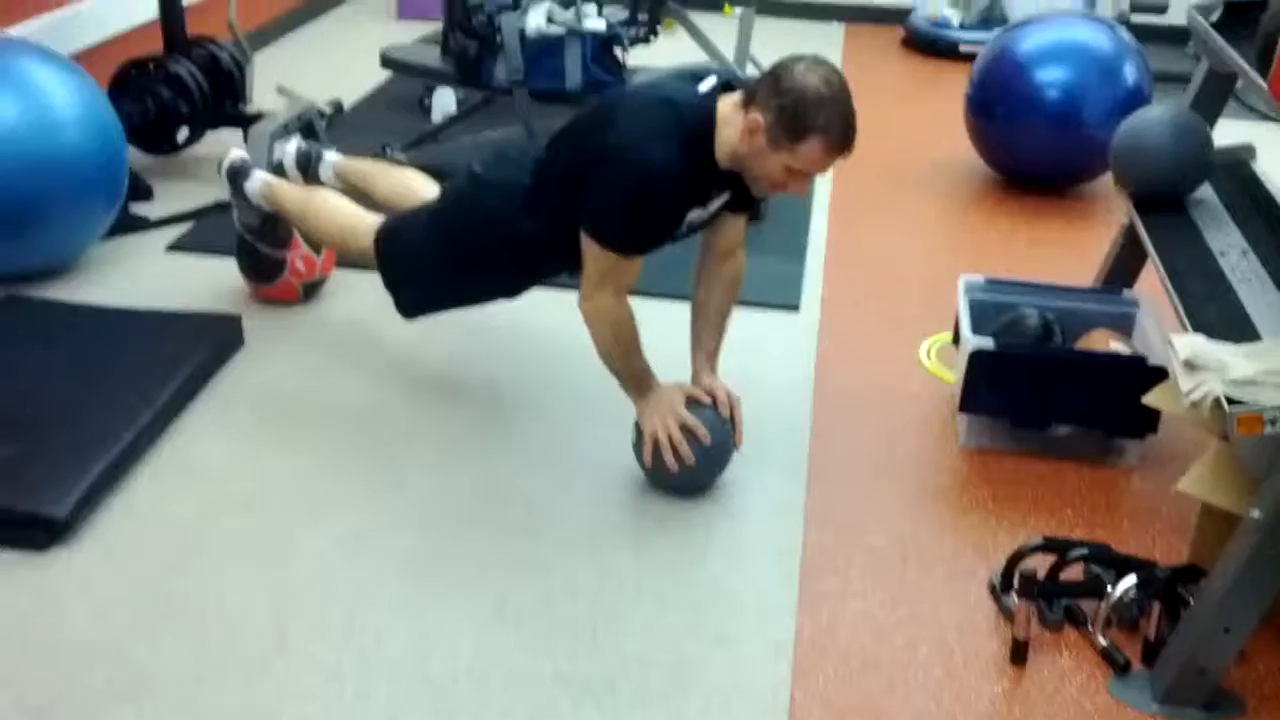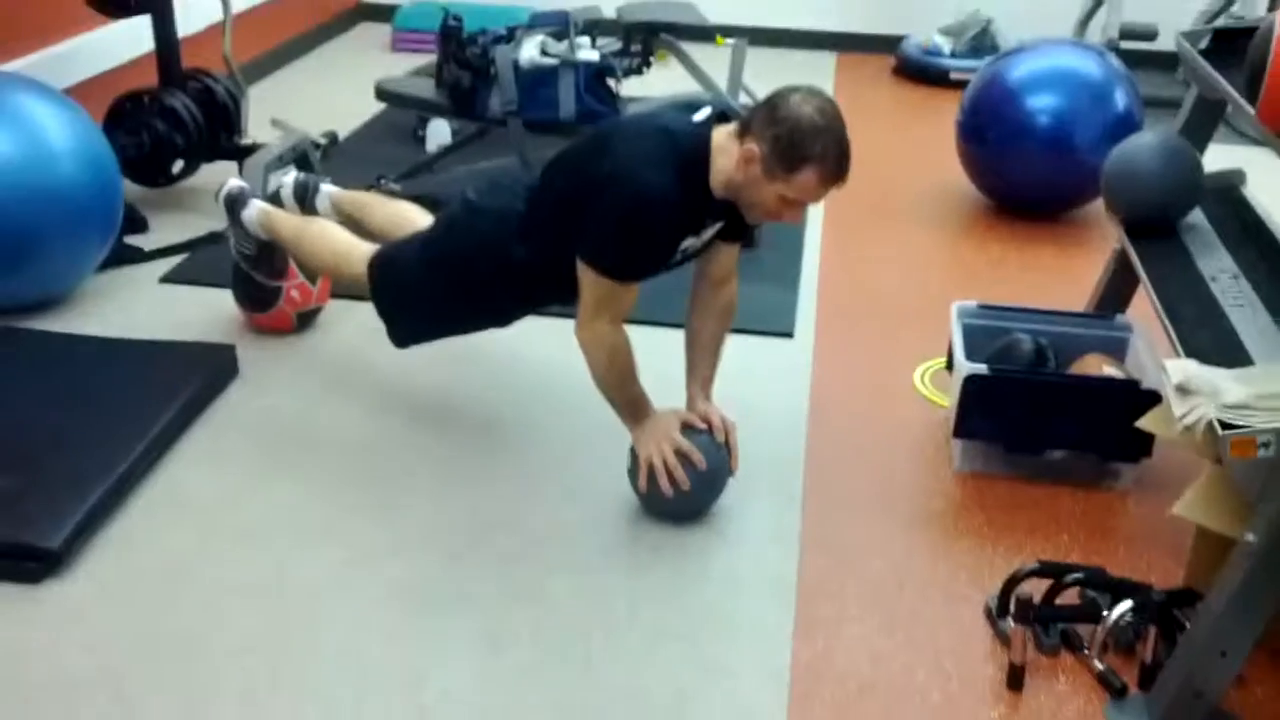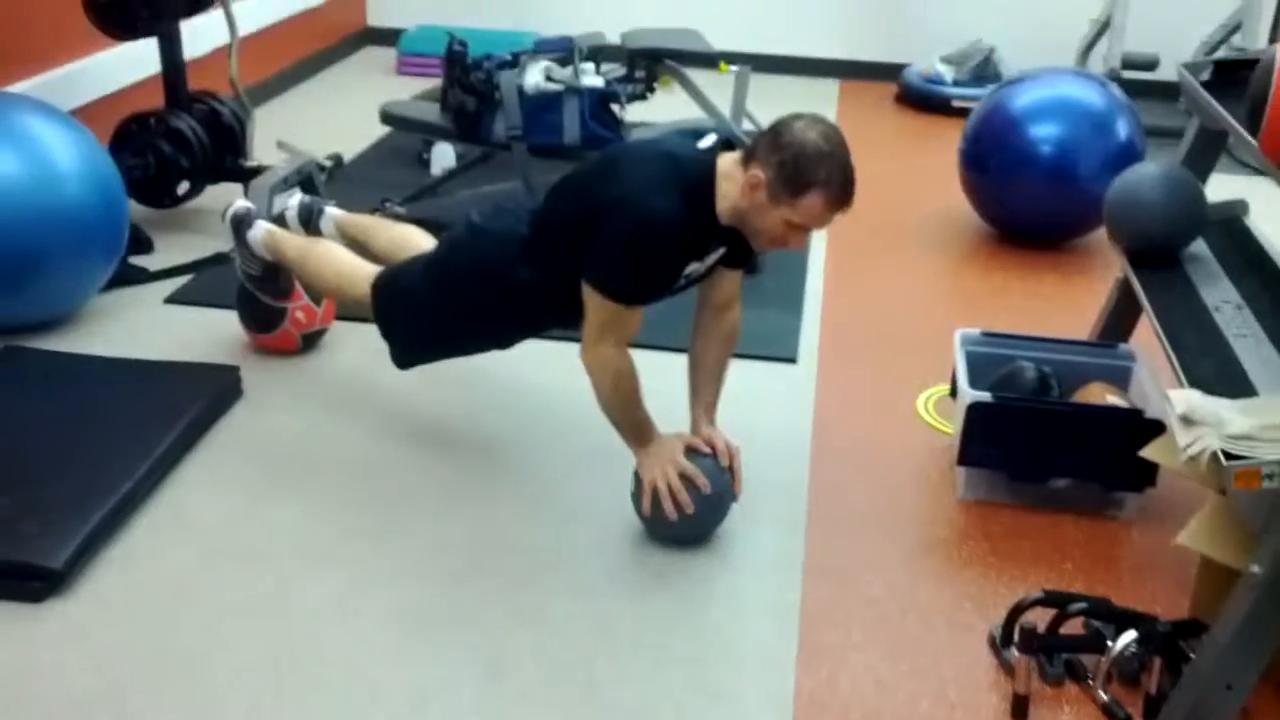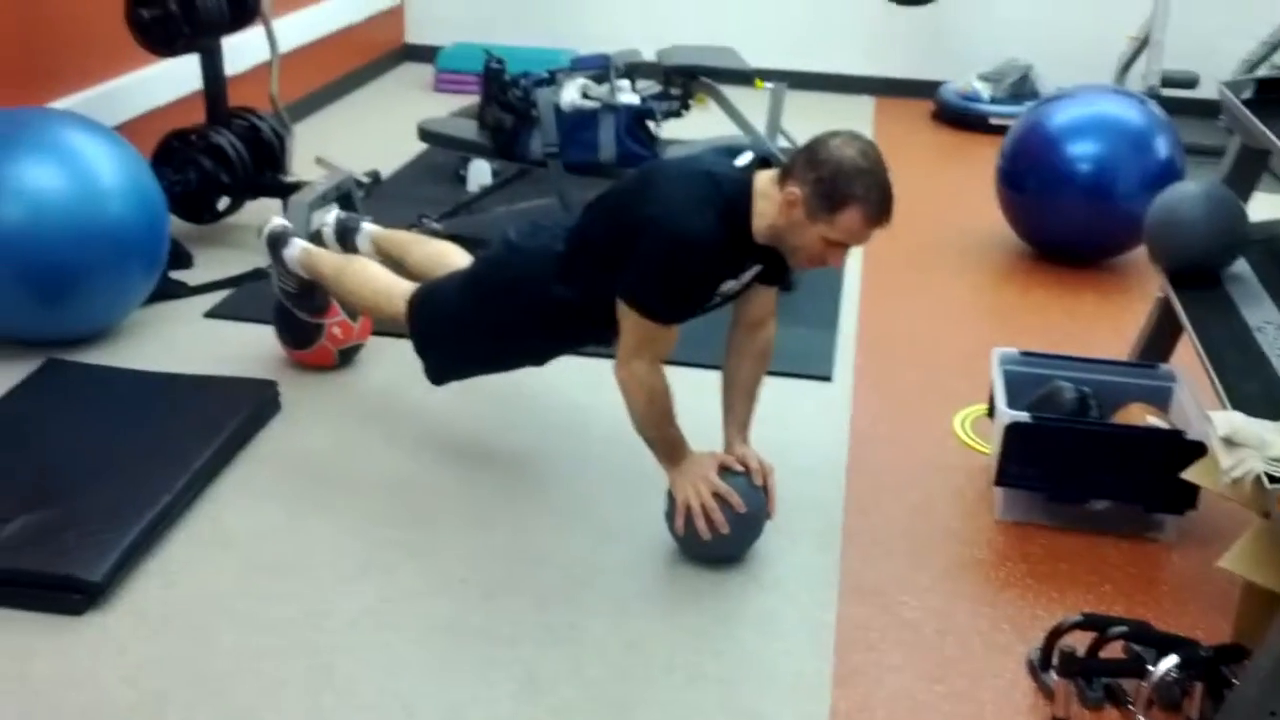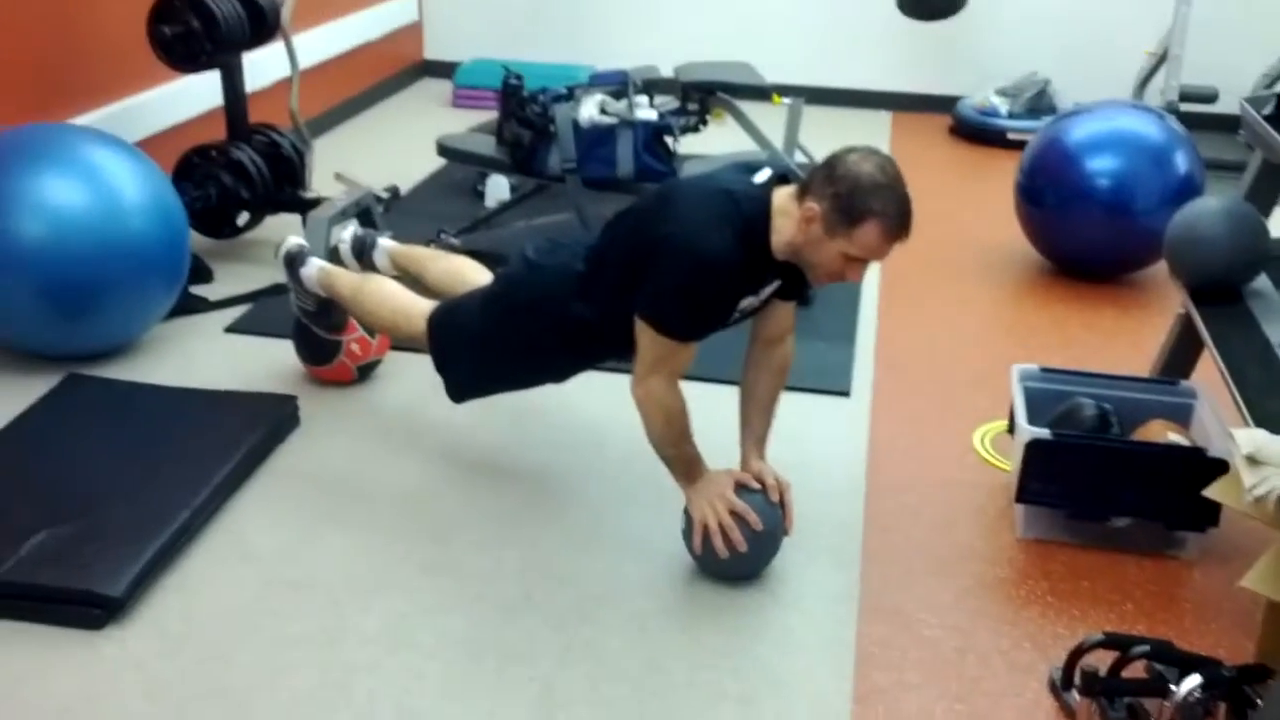
dt=0.2s
person 1, frame 1
left shoulder: (745, 130)
right shoulder: (649, 157)
left elbow: (724, 256)
right elbow: (601, 297)
left wrist: (706, 369)
right wrist: (647, 396)
left hip: (554, 203)
right hip: (502, 225)
left knee: (429, 205)
right knee: (380, 240)
left ankle: (320, 162)
right ankle: (259, 185)
person 1, frame 2
left shoulder: (739, 161)
right shoulder: (646, 187)
left elbow: (717, 285)
right elbow: (598, 324)
left wrist: (700, 397)
right wrist: (643, 423)
left hip: (545, 232)
right hip: (495, 252)
left knee: (424, 238)
right knee: (375, 270)
left ankle: (314, 195)
right ankle: (255, 214)
person 1, frame 3
left shoulder: (742, 190)
right shoulder: (651, 210)
left elbow: (720, 311)
right elbow: (603, 347)
left wrist: (704, 422)
right wrist: (647, 446)
left hip: (549, 258)
right hip: (498, 276)
left knee: (425, 258)
right knee: (379, 289)
left ankle: (319, 218)
right ankle: (260, 235)
person 1, frame 4
left shoulder: (779, 207)
right shoulder: (687, 228)
left elbow: (754, 328)
right elbow: (637, 364)
left wrist: (738, 439)
right wrist: (679, 464)
left hip: (582, 275)
right hip: (533, 292)
left knee: (456, 273)
right knee: (415, 308)
left ankle: (356, 233)
right ankle: (298, 253)
person 1, frame 5
left shoulder: (796, 220)
right shoulder: (705, 246)
left elbow: (773, 343)
right elbow: (653, 381)
left wrist: (754, 455)
right wrist: (696, 482)
left hip: (601, 290)
right hip: (552, 308)
left knee: (478, 289)
right knee: (432, 325)
left ankle: (374, 248)
right ankle: (315, 271)
